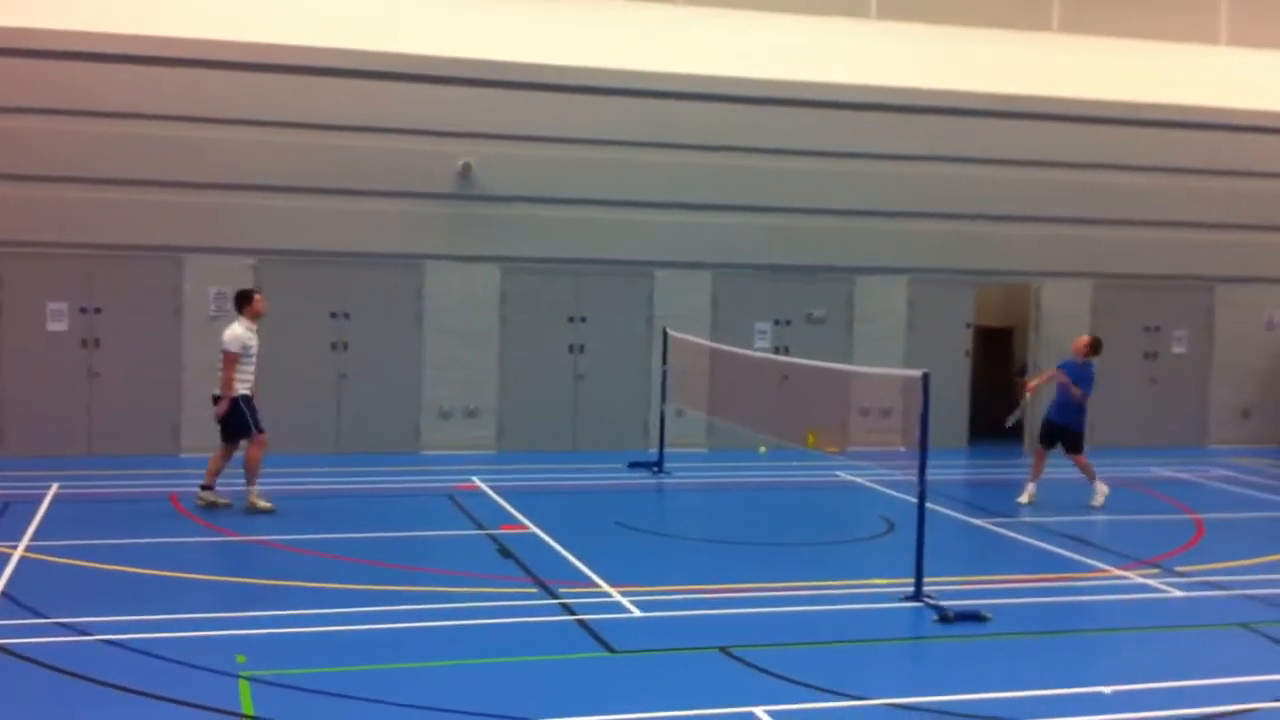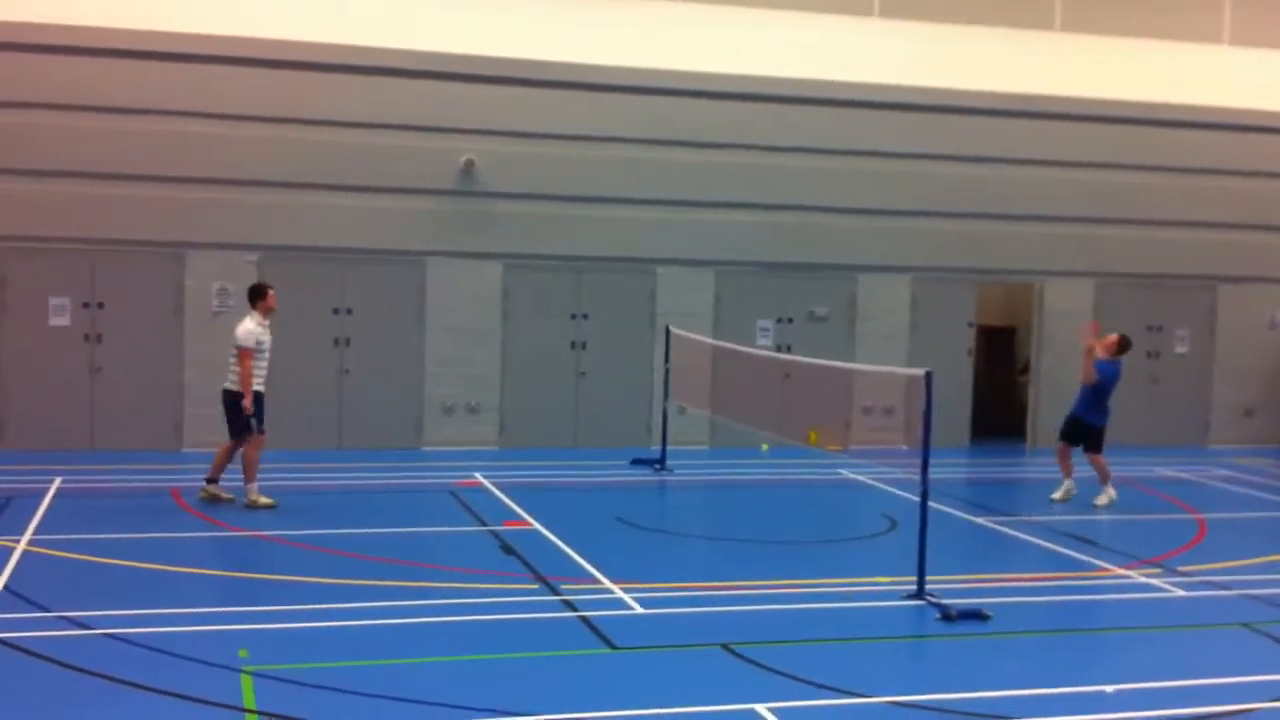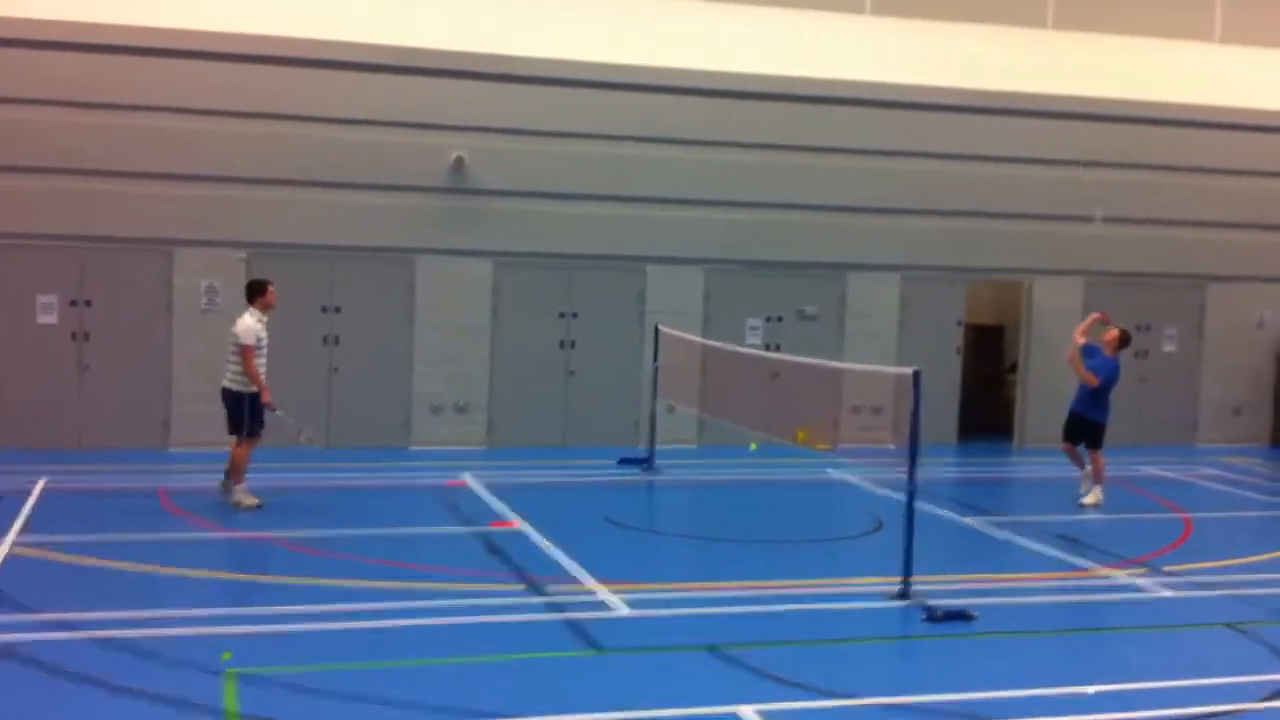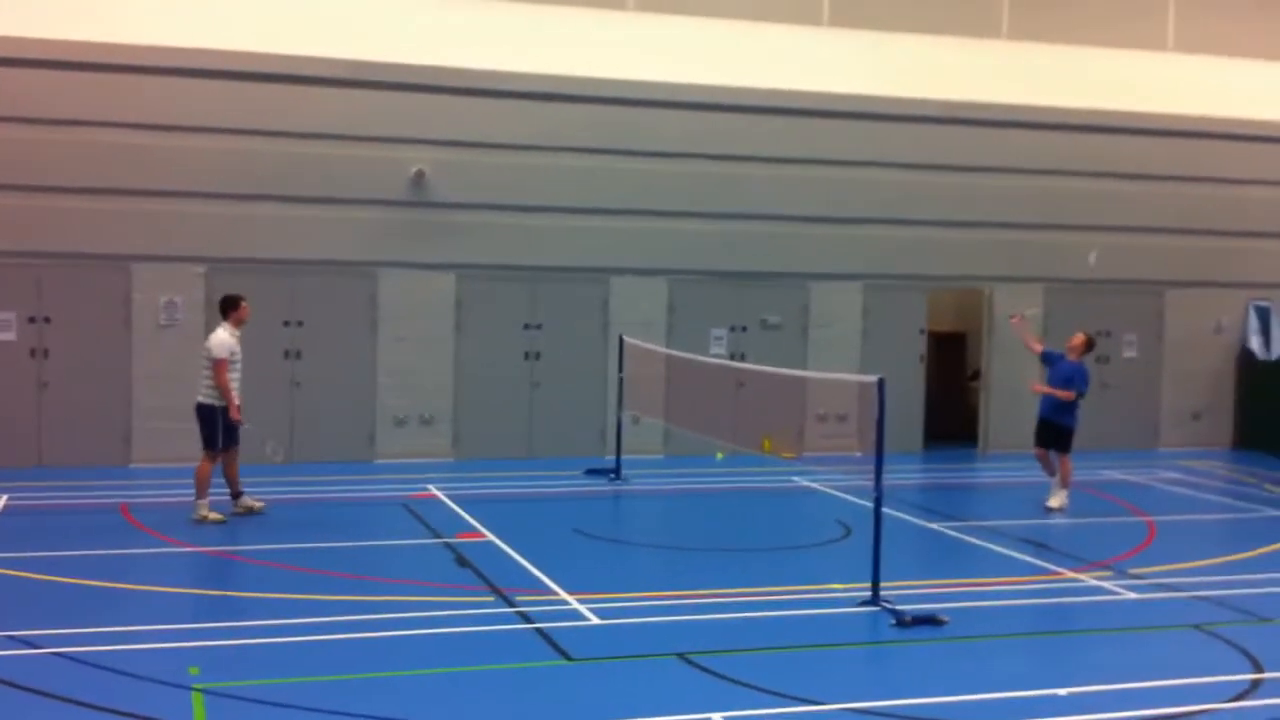
dt=0.3s
person 1, frame 1
left shoulder: (250, 332)
right shoulder: (236, 333)
right elbow: (228, 370)
left wrist: (253, 394)
right wrist: (224, 400)
left hip: (240, 396)
right hip: (233, 397)
left knee: (229, 446)
right knee: (258, 439)
left ankle: (206, 492)
right ankle: (253, 496)
person 1, frame 2
left shoulder: (262, 327)
right shoulder: (249, 328)
right elbow: (245, 365)
right wrist: (247, 397)
left hip: (248, 392)
right hip: (242, 393)
left knee: (236, 441)
right knee: (255, 439)
left ankle: (210, 486)
right ankle: (252, 494)
person 1, frame 3
left shoulder: (257, 322)
right shoulder: (248, 325)
right elbow: (248, 364)
left wrist: (261, 390)
right wrist: (264, 392)
left hip: (248, 390)
right hip: (242, 391)
left knee: (250, 437)
right knee: (245, 440)
left ankle: (231, 481)
right ankle: (237, 493)
person 1, frame 4
left shoulder: (231, 337)
right shoulder: (221, 339)
right elbow: (220, 378)
left wrist: (233, 407)
right wrist: (232, 407)
left hip: (226, 407)
right hip: (215, 407)
left knee: (231, 453)
right knee: (211, 456)
left ankle: (239, 500)
right ankle: (201, 508)
person 2, frame 1
left shoulder: (1087, 373)
right shoulder: (1070, 363)
left elbow: (1079, 396)
right elbow: (1055, 373)
left wrist: (1067, 384)
right wrist: (1037, 382)
left hip: (1072, 423)
right hip: (1053, 417)
left knee: (1076, 457)
right knee: (1040, 451)
left ankle: (1099, 487)
right ankle: (1030, 489)
person 2, frame 2
left shoulder: (1112, 369)
right shoulder: (1104, 361)
left elbow: (1089, 379)
left wrist: (1089, 353)
right wrist: (1093, 336)
left hip: (1094, 419)
right hip: (1078, 414)
left knee: (1093, 456)
right knee: (1062, 448)
left ankle: (1108, 490)
right ankle: (1067, 485)
person 2, frame 3
left shoulder: (1112, 366)
right shoulder: (1095, 352)
left elbow: (1092, 383)
right elbow: (1077, 336)
left wrist: (1076, 363)
right wrist: (1092, 319)
left hip: (1095, 416)
right hip: (1077, 410)
left knee: (1094, 453)
right knee: (1068, 447)
left ankle: (1096, 490)
right ankle: (1085, 471)
person 2, frame 4
left shoulder: (1081, 371)
right shoulder: (1058, 359)
left elbow: (1073, 395)
right elbow: (1034, 346)
left wrist: (1047, 390)
right wrist: (1020, 325)
left hip: (1065, 420)
right hip: (1046, 416)
left knee: (1063, 456)
right knee: (1040, 453)
left ankle: (1062, 494)
right ankle: (1055, 480)
